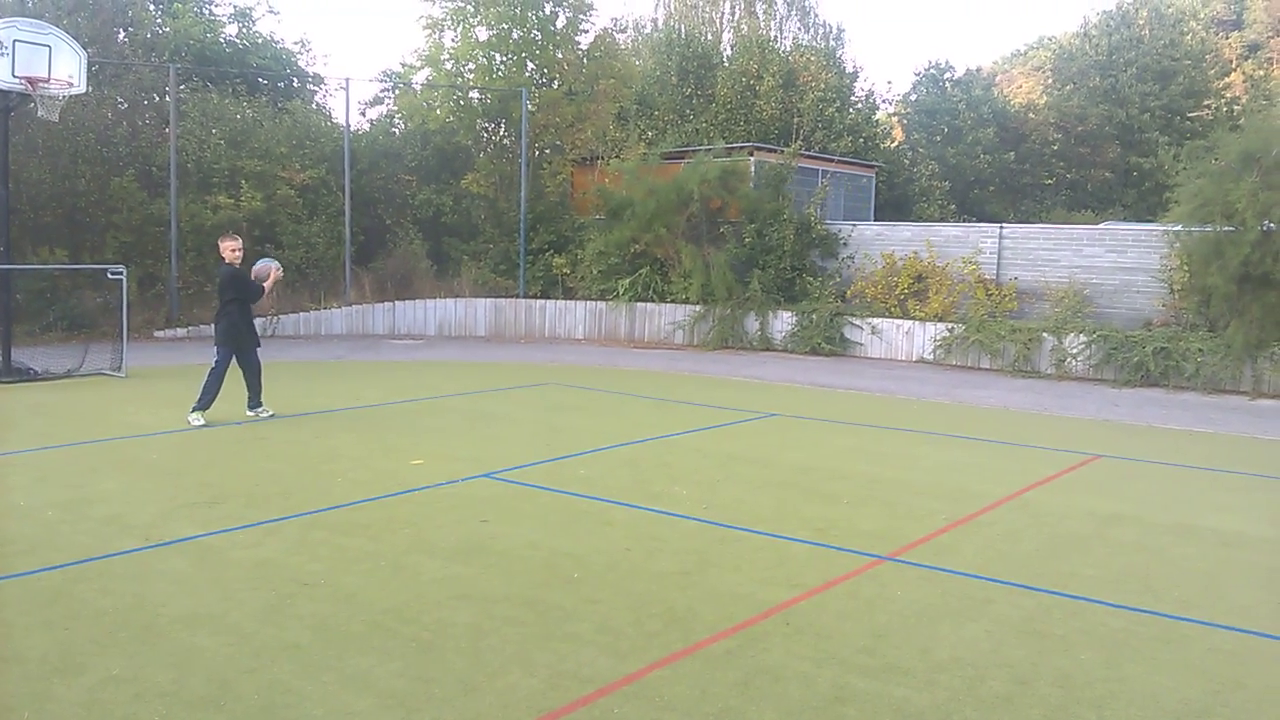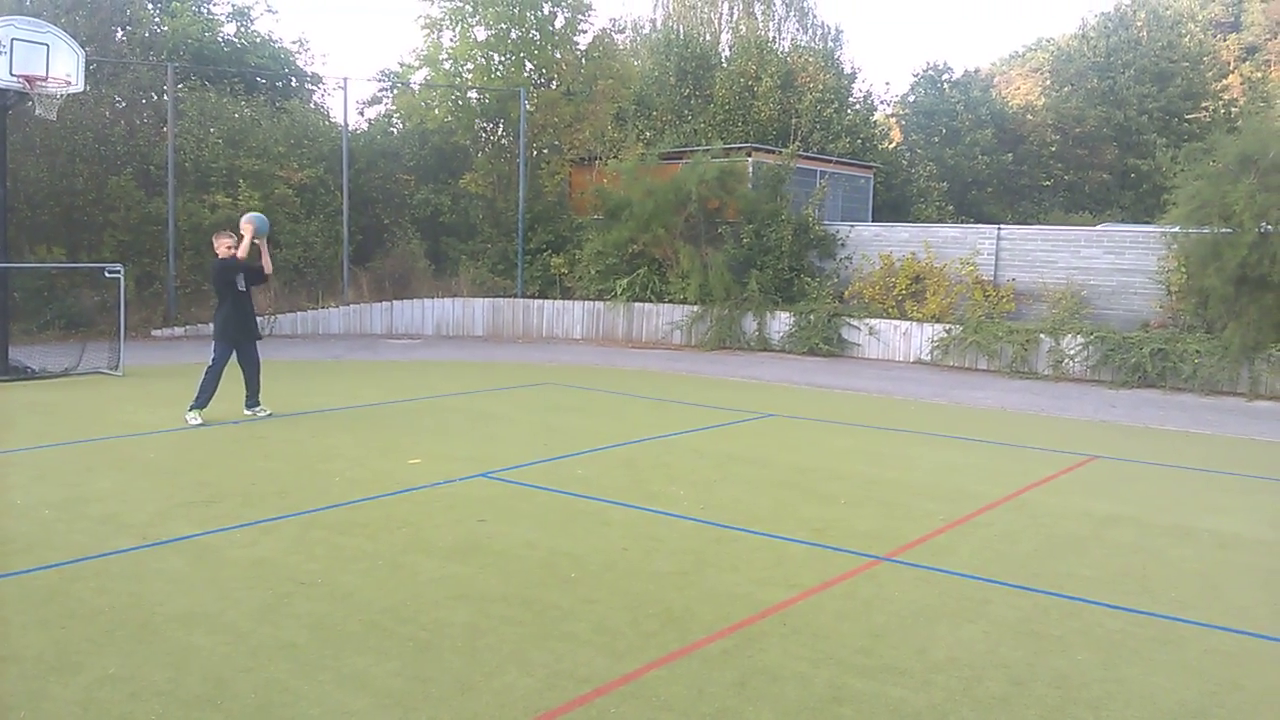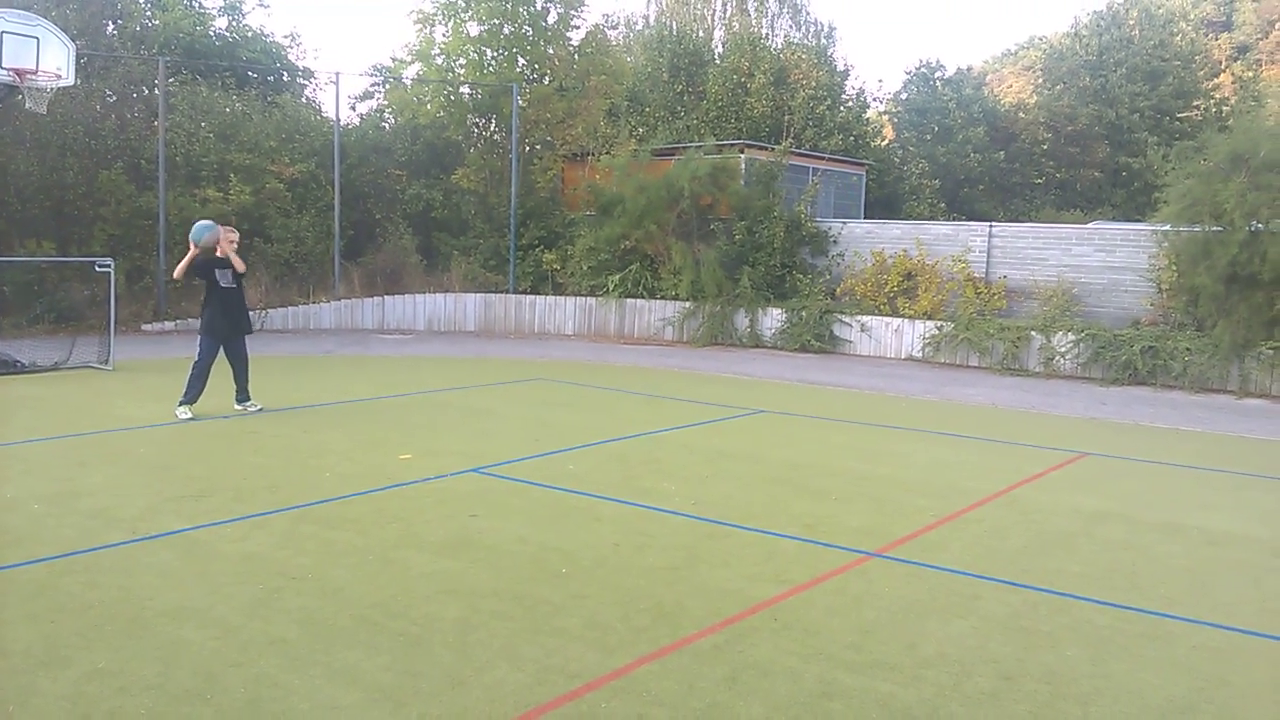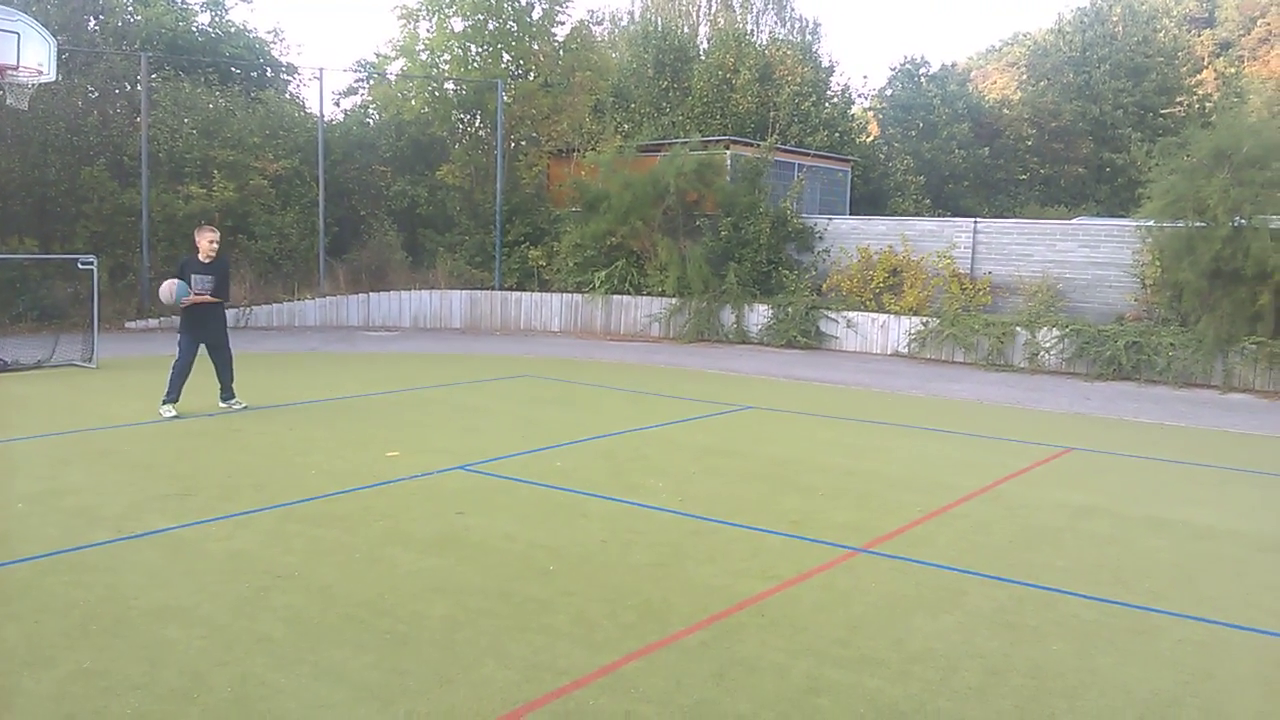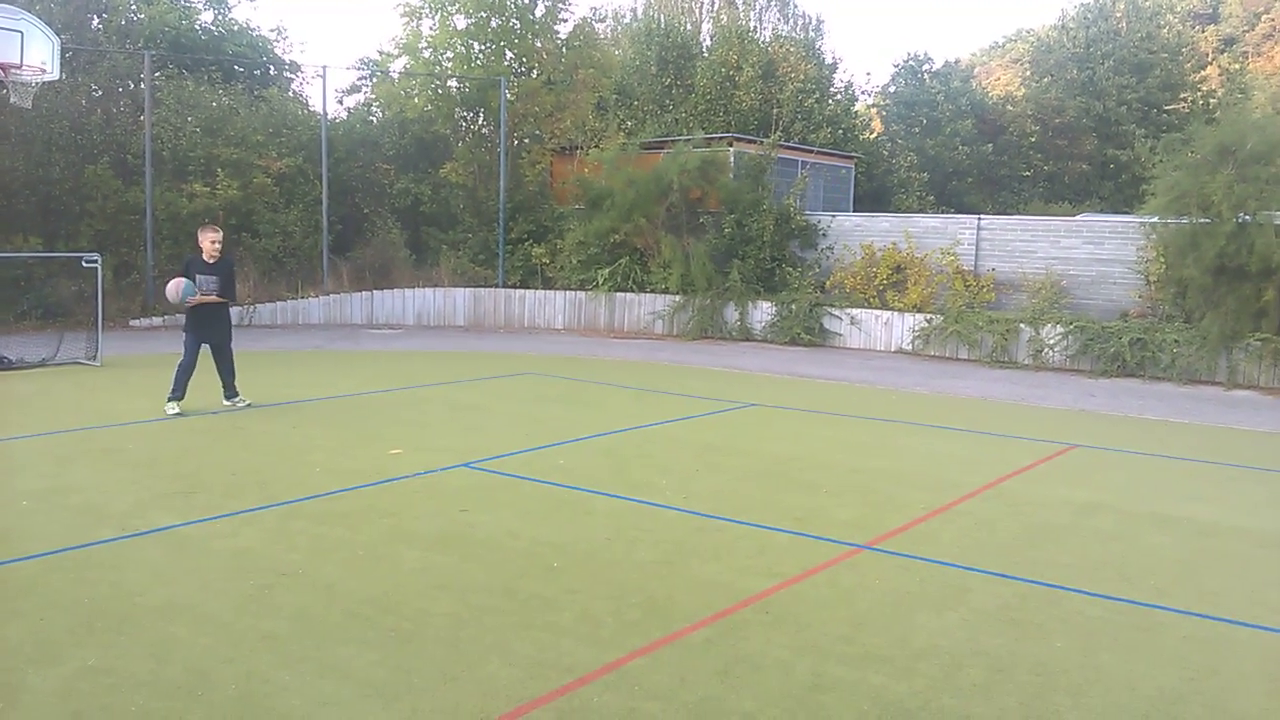
dt=0.2s
person 1, frame 1
left shoulder: (236, 273)
right shoulder: (231, 273)
left elbow: (251, 292)
right elbow: (257, 294)
left wrist: (263, 280)
right wrist: (272, 280)
left hip: (242, 330)
right hip: (227, 331)
left knee: (253, 367)
right knee: (218, 370)
left ankle: (255, 405)
right ankle: (197, 411)
person 1, frame 2
left shoulder: (242, 267)
right shoulder: (221, 267)
left elbow: (266, 274)
right elbow: (242, 256)
left wrist: (263, 247)
right wrist: (248, 235)
left hip: (246, 326)
right hip: (226, 328)
left knee: (252, 366)
right knee: (216, 367)
left ankle: (252, 404)
right ankle: (195, 409)
person 1, frame 3
left shoulder: (235, 260)
right shoulder: (207, 261)
left elbow: (242, 270)
right elbow: (178, 275)
left wrist: (228, 251)
right wrist: (192, 253)
left hip: (235, 322)
right hip: (212, 323)
left knee: (240, 361)
right knee: (203, 363)
left ankle: (242, 399)
right ankle: (185, 404)
person 1, frame 4
left shoulder: (222, 265)
right shoulder: (187, 264)
left elbow: (221, 296)
left wrist: (196, 299)
left hip: (214, 323)
right hip: (190, 323)
left knee: (224, 360)
right knee: (183, 362)
left ankle: (227, 397)
right ankle: (168, 402)
person 1, frame 5
left shoulder: (226, 265)
right shoulder: (191, 264)
left elbow: (228, 296)
left wrist: (203, 299)
left hip: (218, 321)
right hip: (195, 322)
left knee: (225, 359)
right knee: (189, 360)
left ankle: (231, 395)
right ankle: (173, 400)
